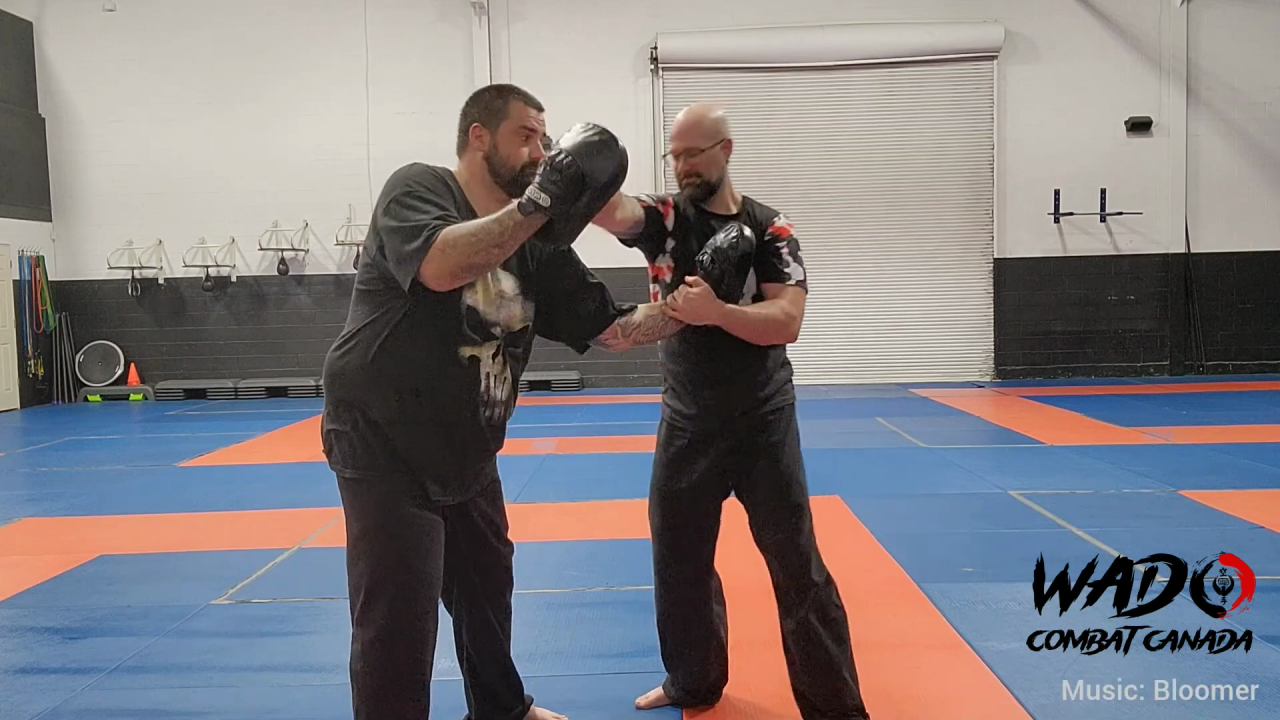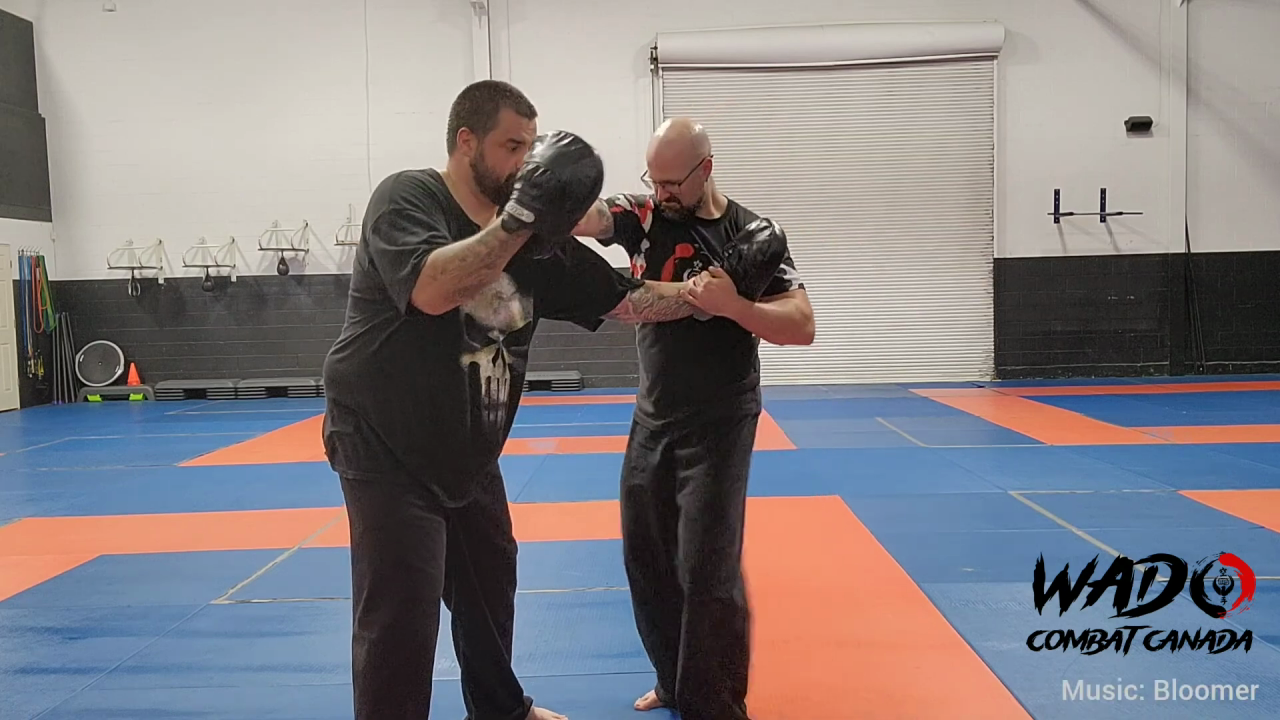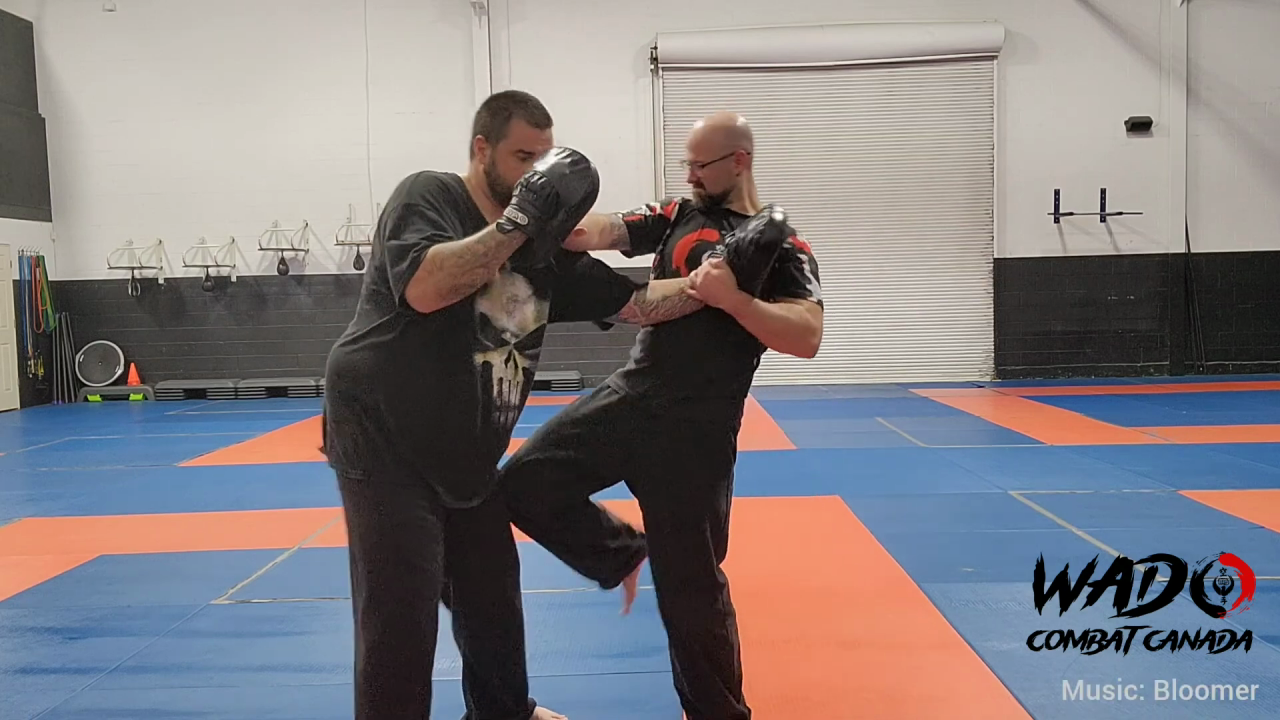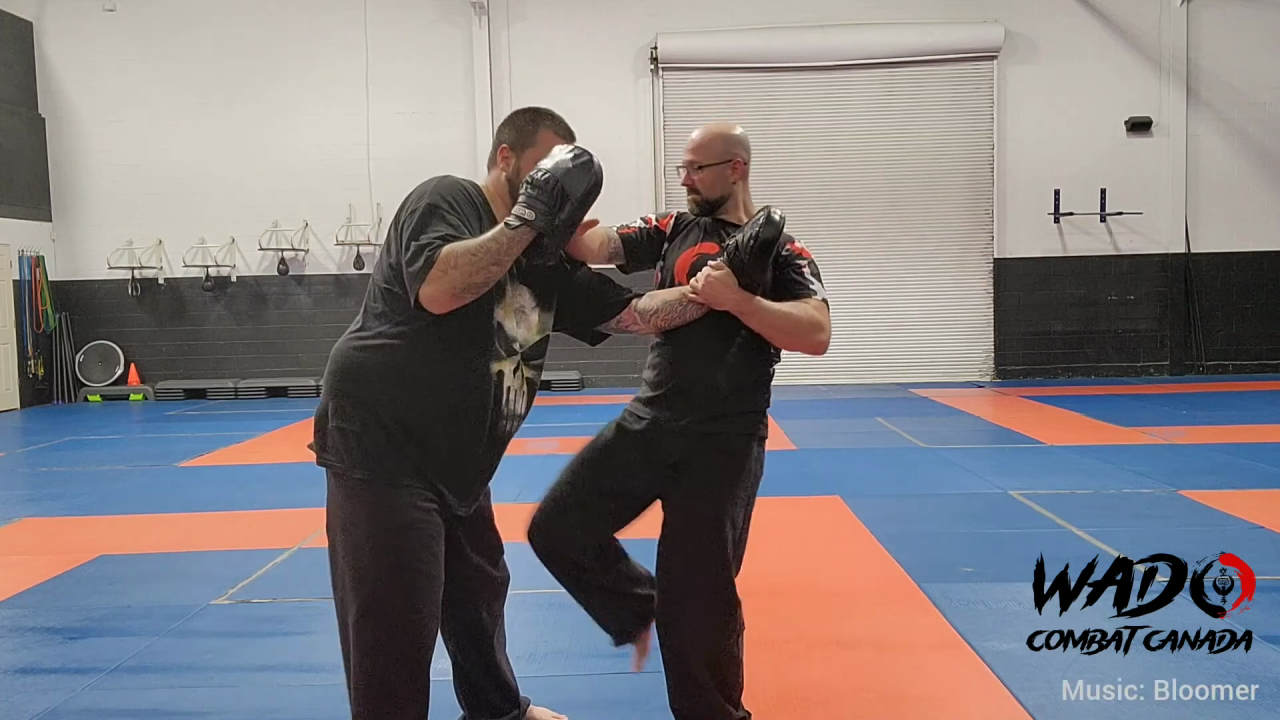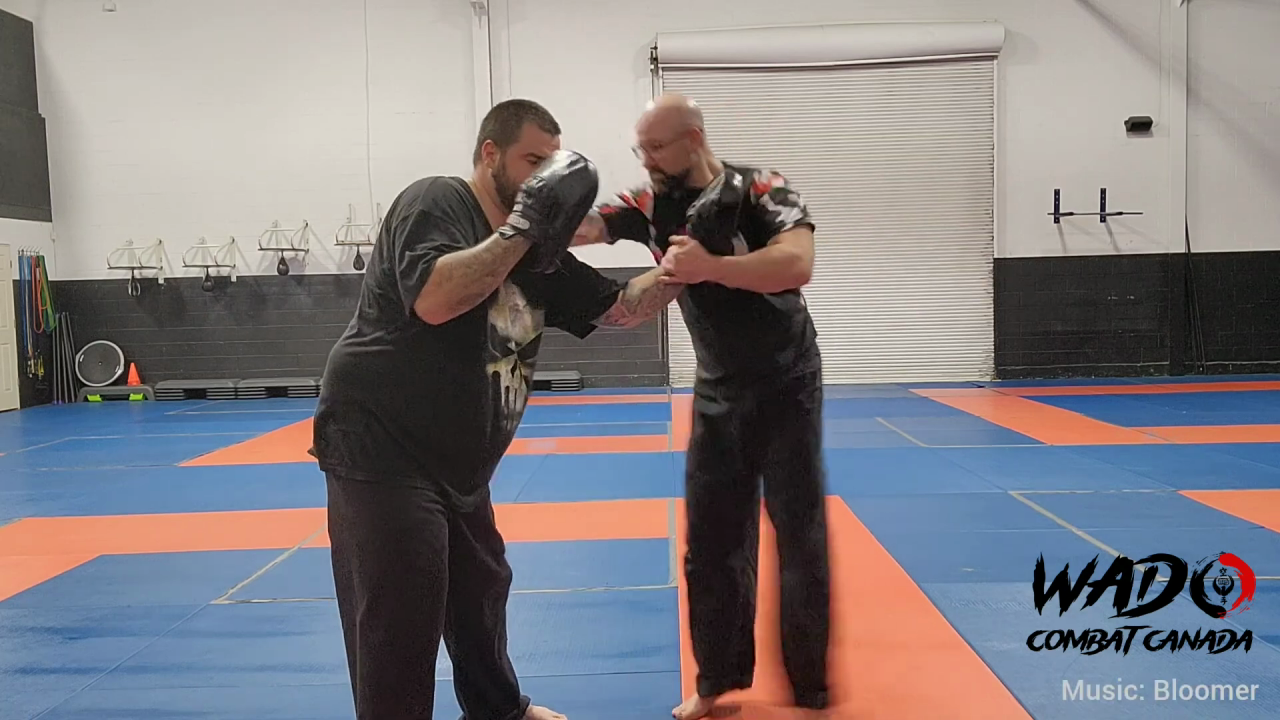
dt=0.4s
person 1, frame 1
left shoulder: (537, 244)
right shoulder: (418, 188)
left elbow: (613, 327)
right elbow: (440, 267)
right wrist: (539, 202)
left hip: (467, 453)
right hip: (385, 446)
left knee: (488, 590)
right knee: (397, 619)
person 1, frame 2
left shoulder: (533, 236)
right shoulder: (407, 198)
left elbow: (628, 300)
right elbow: (432, 291)
right wrist: (519, 219)
left hip: (470, 453)
right hip: (388, 451)
left knee: (489, 590)
right knee: (399, 619)
person 1, frame 3
left shoulder: (543, 247)
right shoulder: (427, 197)
left elbow: (634, 301)
right elbow: (426, 288)
right wrist: (516, 219)
left hip: (465, 458)
right hip: (385, 448)
left knee: (492, 591)
right knee: (398, 622)
person 1, frame 4
left shoulder: (546, 257)
right shoulder: (445, 200)
left elbow: (631, 312)
right elbow: (439, 289)
right wrist: (527, 220)
left hip: (456, 460)
right hip: (380, 446)
left knee: (478, 594)
right knee: (395, 624)
person 1, frame 5
left shoulder: (532, 247)
right shoulder: (435, 203)
left elbow: (618, 305)
right elbow: (434, 302)
right wrist: (522, 227)
left hip: (455, 460)
right hip: (381, 450)
left knee: (479, 591)
right knee: (399, 625)
person 2, frame 1
left shoulder: (769, 229)
right shoulder: (663, 216)
left elbow: (786, 323)
right elbow: (611, 210)
left wrist: (714, 311)
left hip: (762, 420)
right hip: (686, 424)
left knee: (796, 564)
right knee: (679, 561)
person 2, frame 2
left shoulder: (752, 234)
right shoulder: (646, 215)
left elbow: (802, 326)
right elbow: (583, 217)
left wrist: (734, 305)
left hip: (720, 423)
right hip: (654, 418)
left knee: (708, 567)
right knee: (648, 560)
person 2, frame 3
left shoulder: (785, 247)
right shoulder: (675, 216)
left elbow: (807, 339)
right elbow: (598, 232)
left wrist: (732, 298)
left hip: (697, 423)
right hip: (625, 398)
left knee: (689, 575)
right knee: (522, 485)
right ankle: (623, 551)
person 2, frame 4
left shoulder: (784, 254)
right shoulder: (670, 229)
left elbow: (816, 335)
right elbow: (592, 244)
left wrist: (734, 299)
left hip: (726, 436)
right hip: (648, 420)
left knee: (698, 585)
right knee: (558, 531)
right ankle: (640, 606)
person 2, frame 5
left shoulder: (762, 191)
right shoulder: (653, 204)
left elbow: (797, 264)
right elbow: (587, 228)
left wrist: (712, 268)
left hip: (784, 383)
right hip: (719, 390)
left knee: (799, 531)
right knee: (711, 542)
